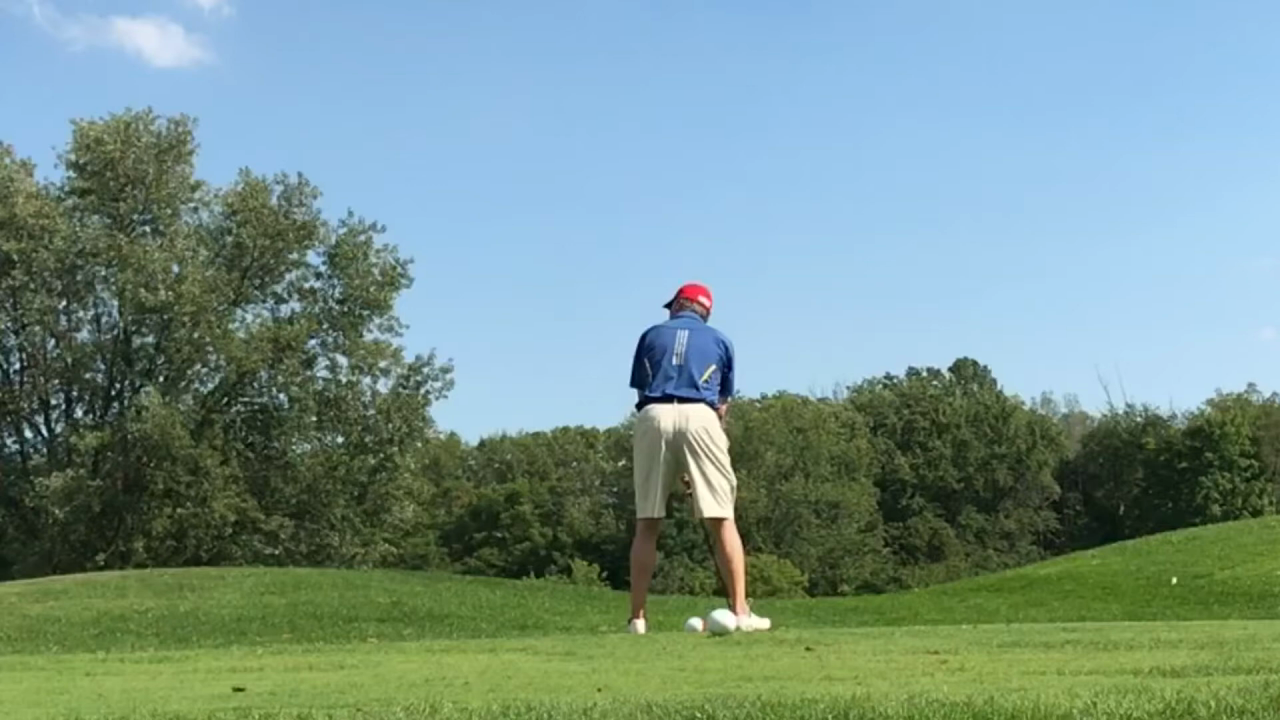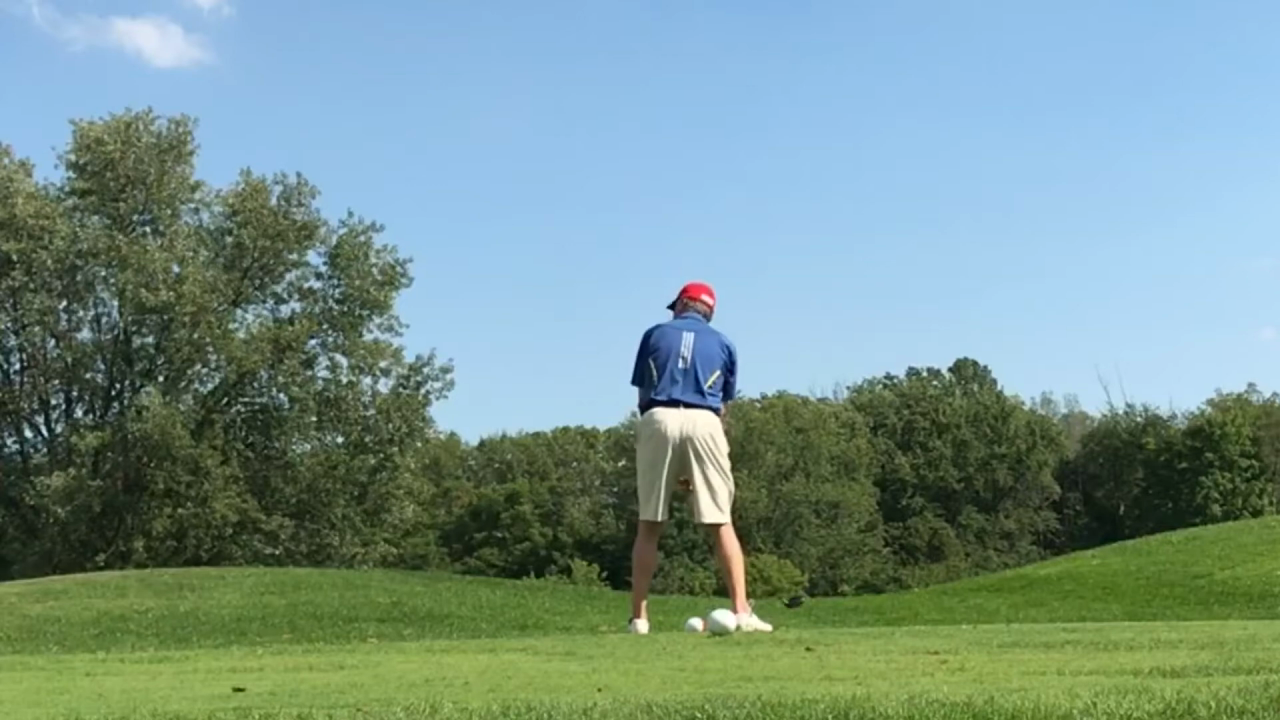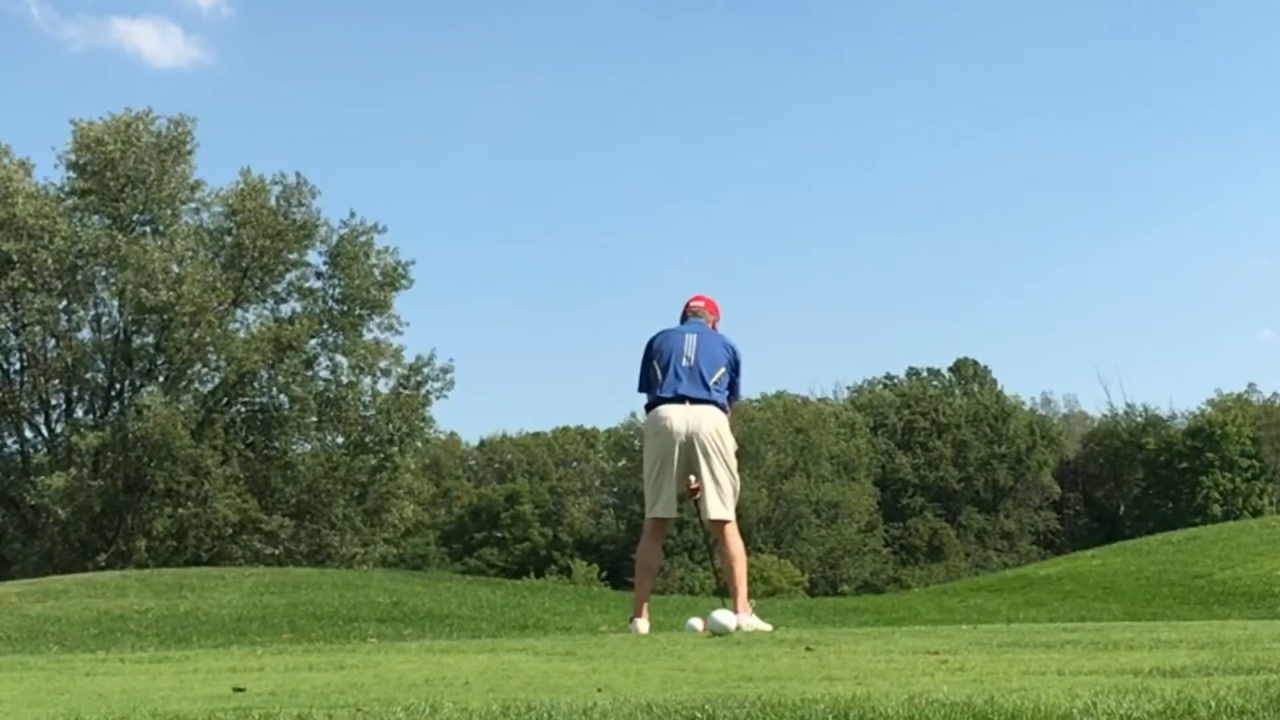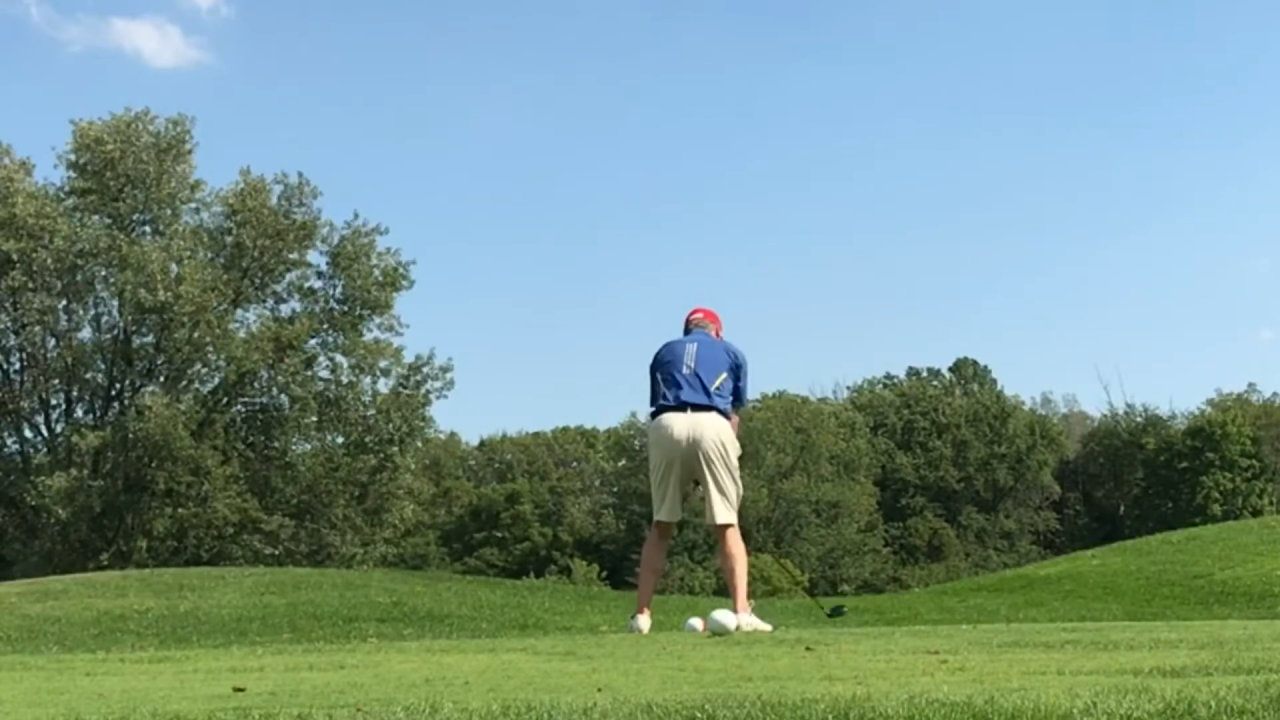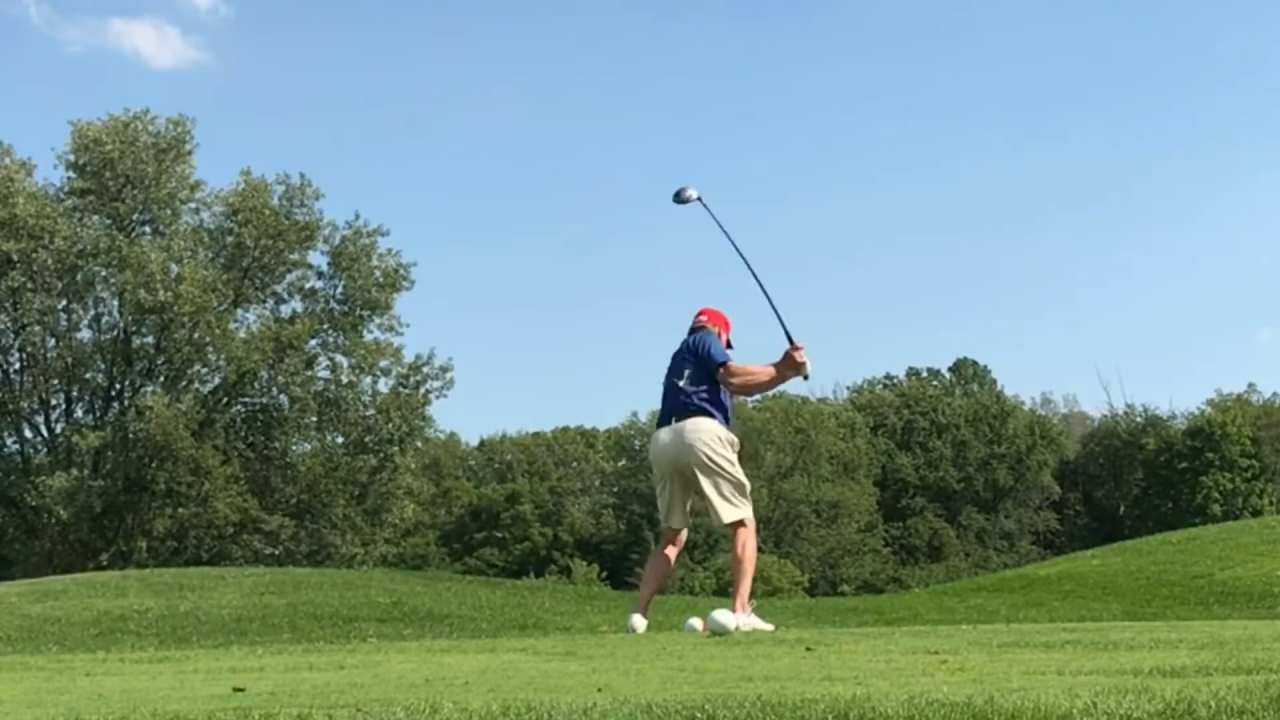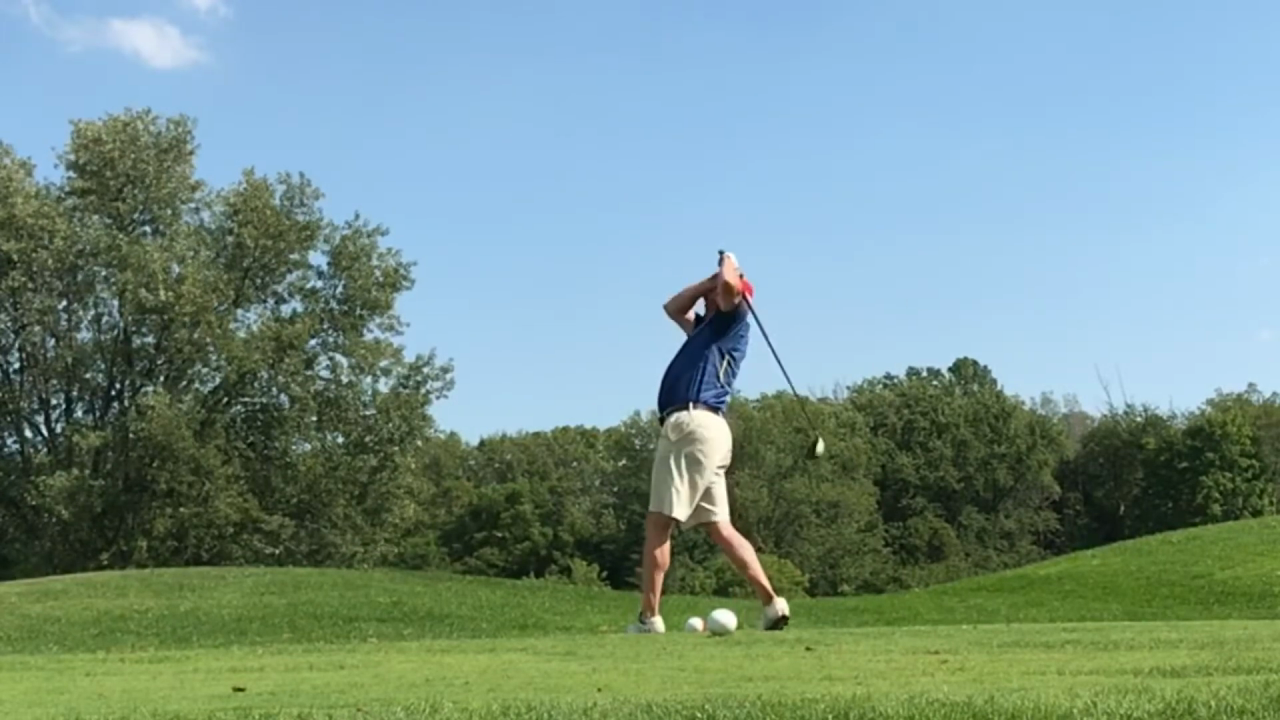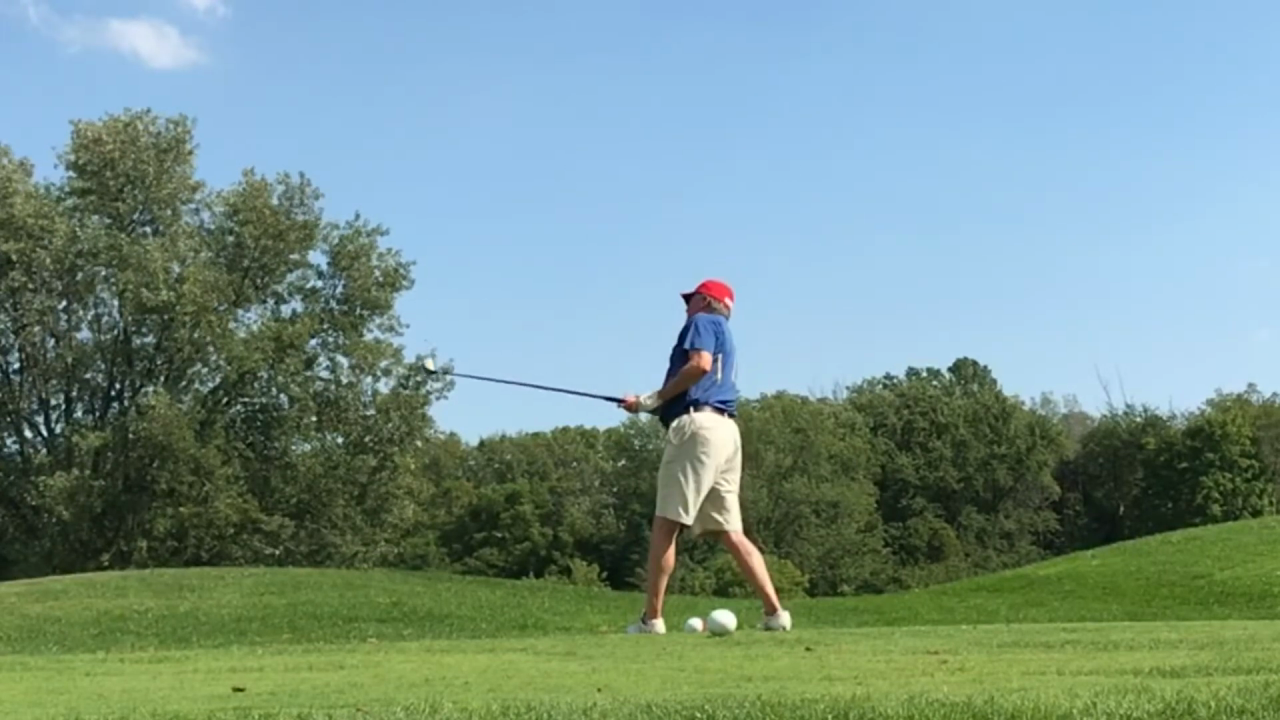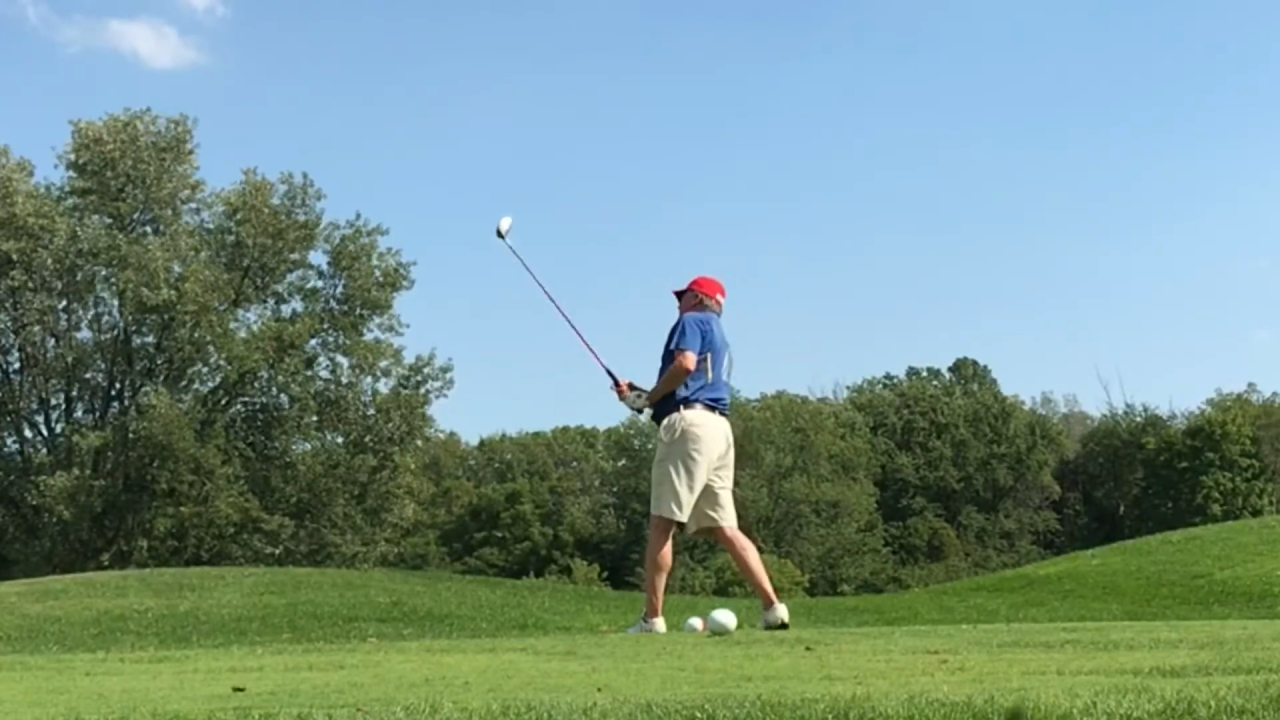
dt=0.7s
person 1, frame 1
left shoulder: (651, 335)
right shoulder: (719, 340)
right elbow: (721, 405)
left hip: (653, 418)
right hip: (698, 418)
left knee: (647, 524)
right knee: (721, 520)
left ankle: (637, 617)
right ankle: (741, 612)
person 1, frame 2
left shoulder: (655, 334)
right shoulder: (723, 343)
left hip: (658, 421)
right hip: (703, 423)
left knee: (649, 526)
right knee: (721, 523)
left ankle: (639, 618)
right ankle: (742, 612)
person 1, frame 3
left shoulder: (658, 341)
right shoulder: (726, 346)
left wrist: (680, 469)
right wrist: (701, 473)
left hip: (663, 419)
right hip: (708, 420)
left knee: (655, 523)
right knee: (725, 522)
left ankle: (639, 617)
right ankle: (742, 612)
person 1, frame 4
left shoulder: (664, 352)
right shoulder: (731, 353)
left wrist: (688, 475)
right wrist: (706, 477)
left hip: (666, 427)
right hip: (712, 427)
left knee: (661, 527)
right knee: (727, 526)
left ankle: (641, 615)
right ankle: (742, 612)
person 1, frame 5
left shoulder: (686, 357)
right shoulder: (704, 344)
left elbow: (743, 383)
right elbow: (733, 376)
left wrist: (785, 368)
right wrist: (781, 368)
left hip: (665, 442)
right hip: (702, 436)
left knee: (672, 538)
right knee: (744, 525)
left ankle: (639, 614)
right ankle: (741, 611)
person 1, frame 6
left shoulder: (734, 319)
right shoulder: (710, 325)
left elbow: (730, 285)
right elbow: (673, 308)
left wrist: (729, 268)
right wrist: (712, 278)
left hip: (691, 425)
right hip: (707, 429)
left knee: (659, 523)
right knee: (720, 528)
left ankle: (649, 618)
right ankle: (771, 602)
person 1, frame 7
left shoulder: (703, 322)
right shoulder: (722, 338)
left elbow: (699, 365)
left wrist: (655, 397)
right wrist: (647, 404)
left hip: (698, 428)
right hip: (724, 431)
left knee: (665, 526)
right knee: (731, 532)
left ankle: (651, 619)
right ankle: (775, 613)
person 1, frame 8
left shoulder: (692, 321)
right shoulder: (720, 339)
left elbow: (684, 364)
left wrist: (648, 398)
right wrist: (640, 396)
left hip: (689, 425)
right hip: (717, 428)
left knee: (661, 525)
right knee: (725, 527)
left ankle: (652, 618)
right ankle: (772, 606)
